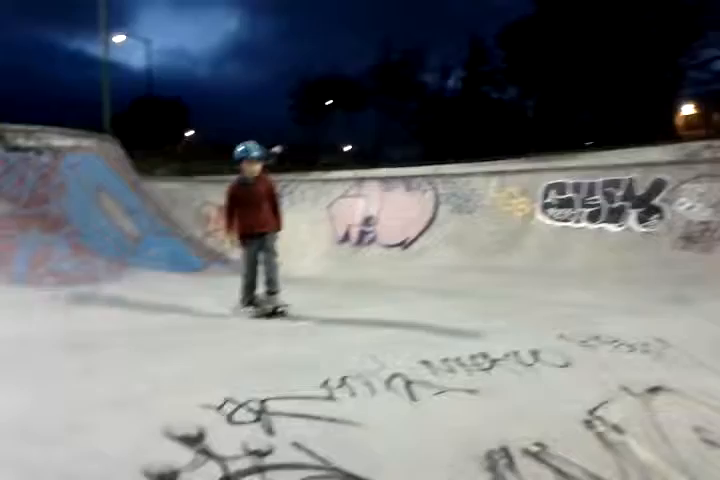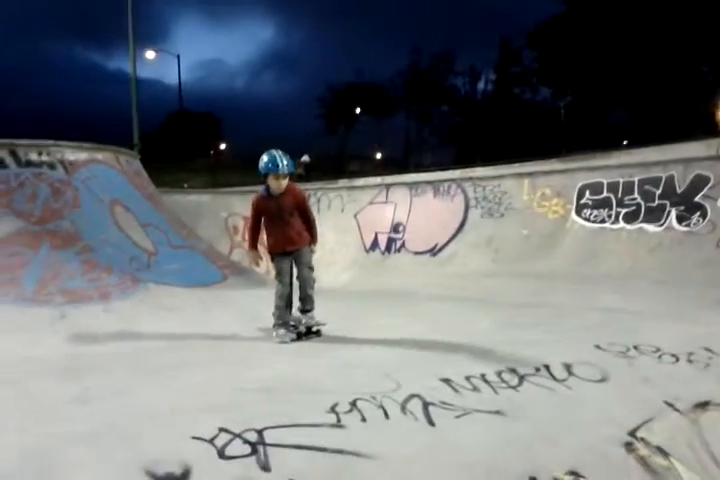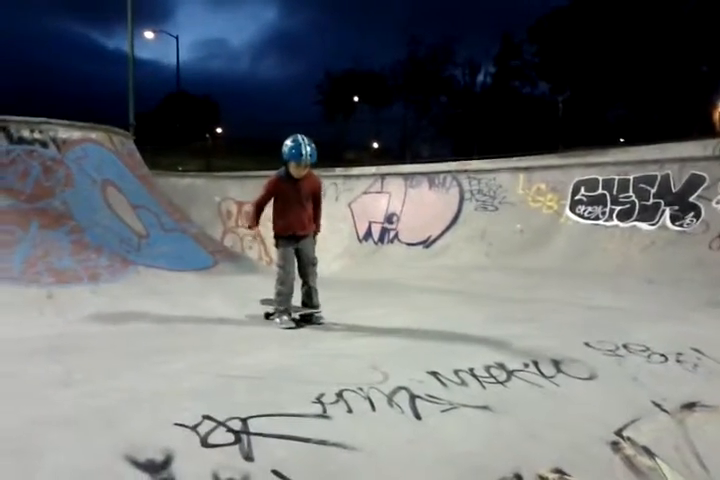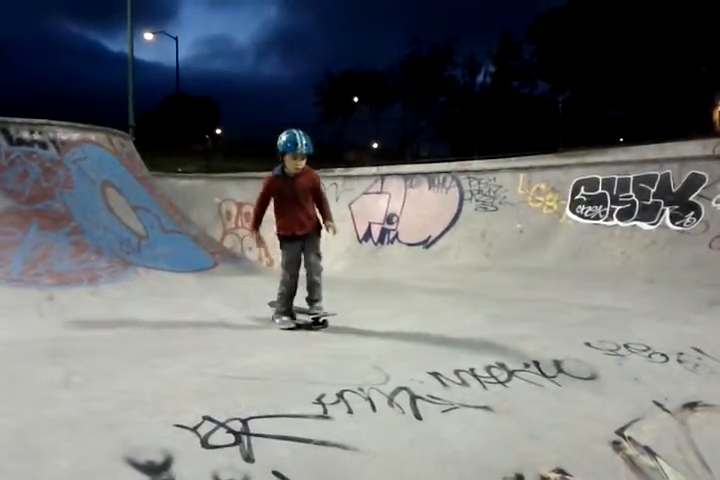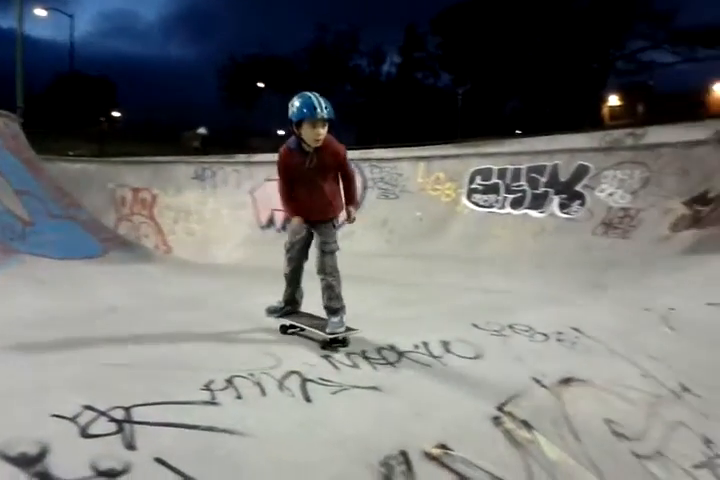
dt=1s
person 1, frame 1
left shoulder: (267, 183)
right shoulder: (236, 187)
left elbow: (275, 205)
right elbow: (230, 209)
left wrist: (277, 227)
right wrist: (230, 230)
left hip: (267, 231)
right hip: (247, 233)
left knee: (270, 263)
right knee: (249, 268)
left ankle: (272, 295)
right ankle: (247, 301)
person 1, frame 2
left shoulder: (296, 194)
right shoulder: (260, 201)
left elbow: (308, 217)
right elbow: (254, 225)
left wrist: (313, 240)
right wrist: (253, 249)
left hip: (301, 244)
right hip: (278, 250)
left knee: (306, 279)
right knee: (283, 286)
left ankle: (307, 311)
right ankle: (281, 325)
person 1, frame 3
left shoulder: (314, 182)
right shoulder: (276, 181)
right elbow: (260, 202)
left wrist: (316, 230)
right wrist: (254, 224)
left hip: (306, 234)
right hip: (284, 235)
left knee: (309, 272)
right knee: (285, 273)
left ankle: (311, 309)
right ankle: (281, 312)
person 1, frame 4
left shoulder: (311, 177)
right shoulder: (273, 180)
left elbow: (320, 199)
right elbow: (261, 204)
left wrist: (328, 219)
right wrist: (255, 228)
left hip: (311, 230)
right hip: (288, 233)
left knee: (314, 265)
right knee: (289, 272)
left ankle: (315, 302)
right ankle: (282, 312)
person 1, frame 5
left shoulder: (334, 149)
right shoulder: (287, 153)
left elbow: (347, 175)
right elbow: (285, 187)
left wrist: (350, 203)
right wrist: (293, 214)
left hip: (327, 217)
right hip: (300, 217)
left knee: (327, 266)
right knee: (292, 261)
left ankle: (335, 313)
right ankle: (290, 302)
